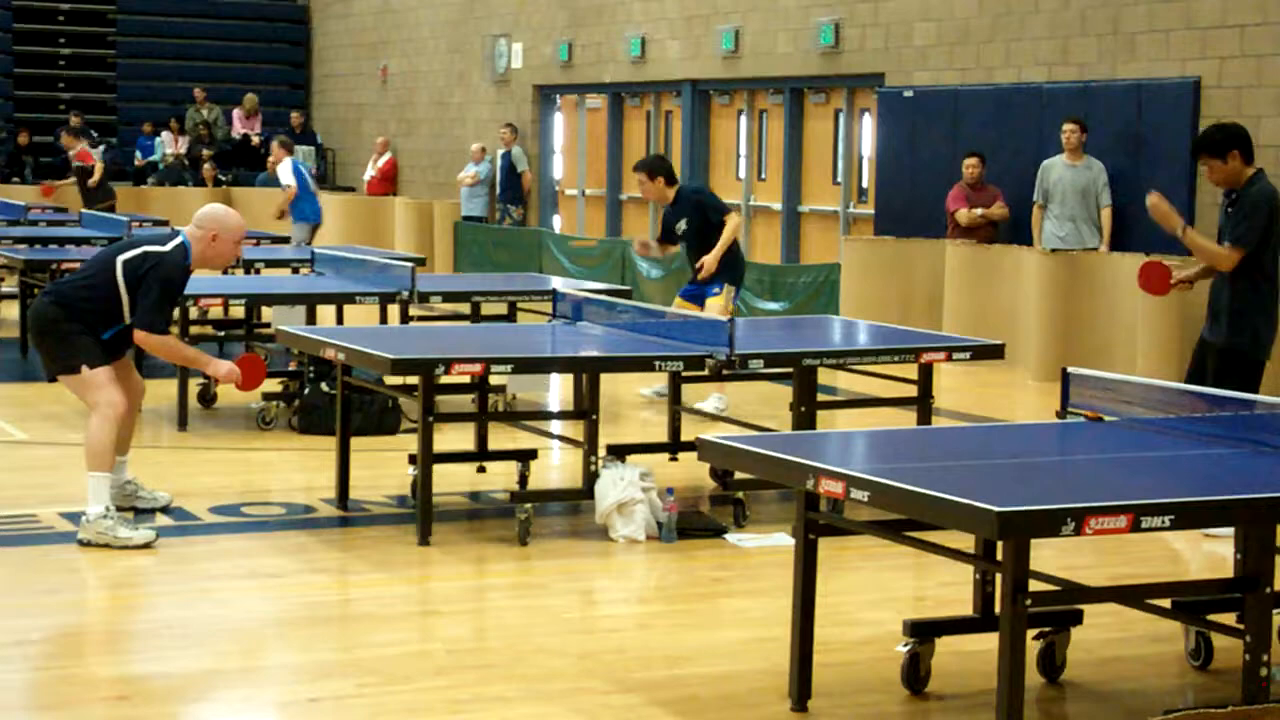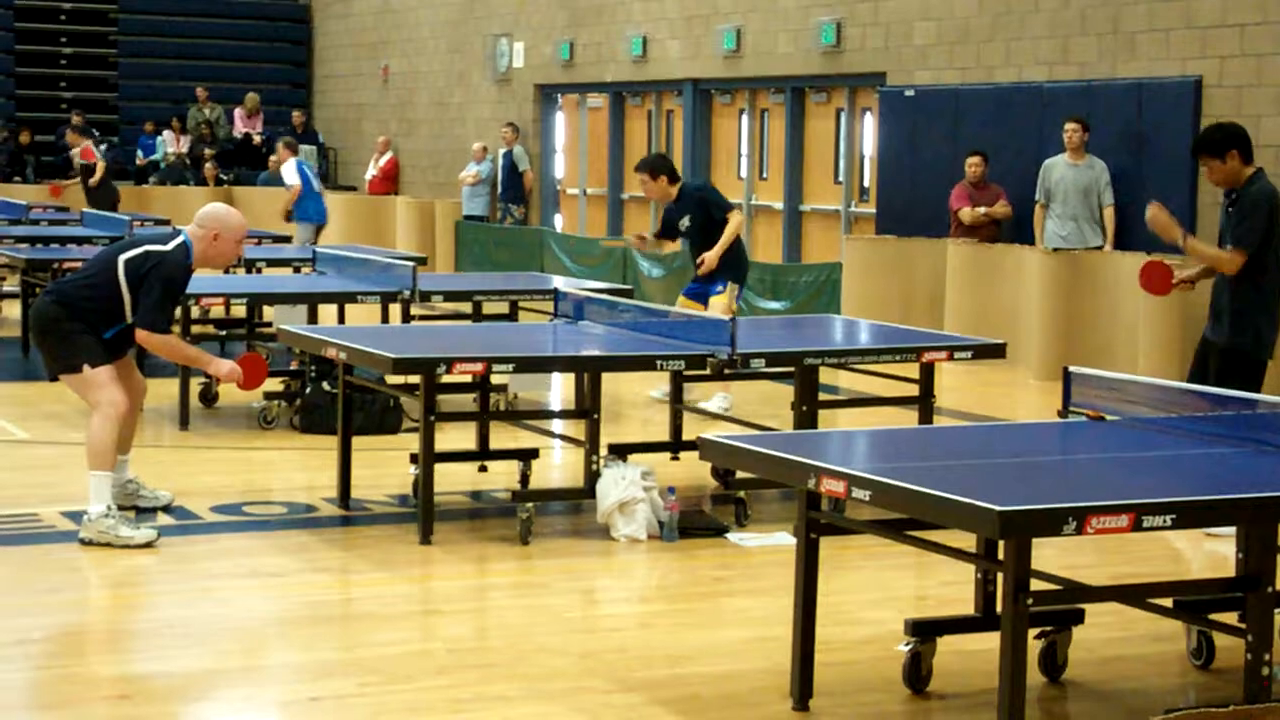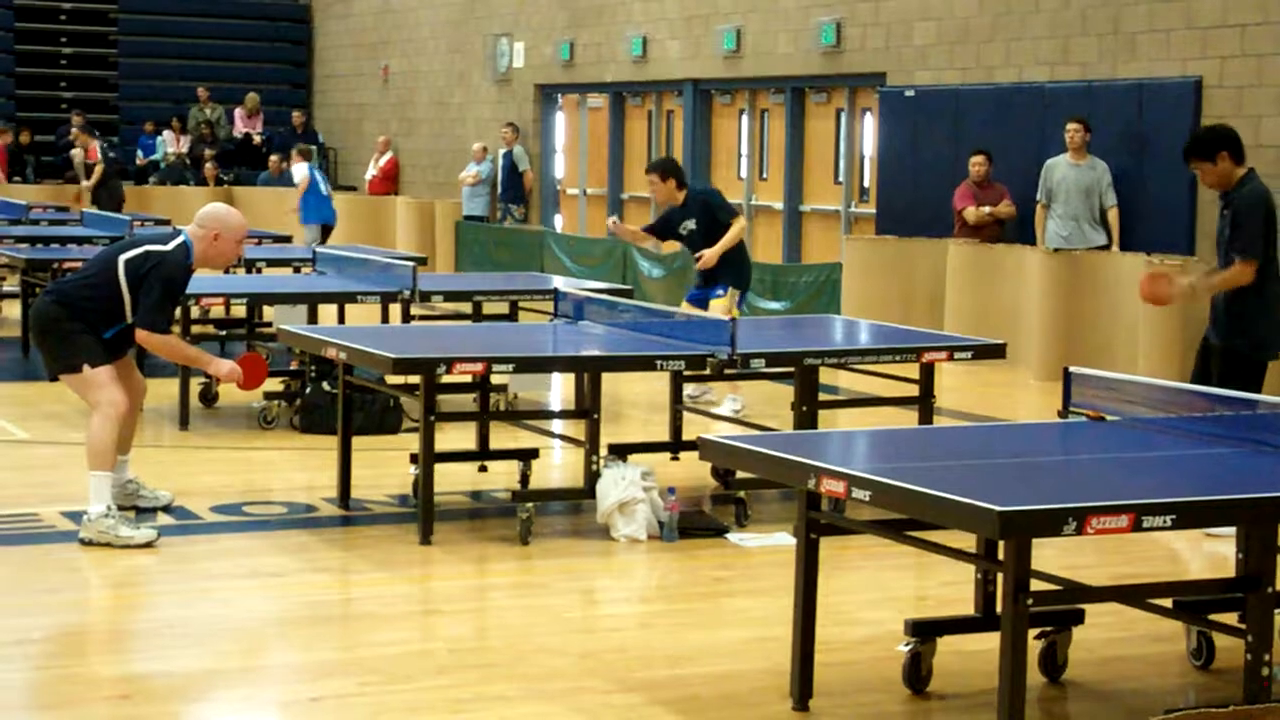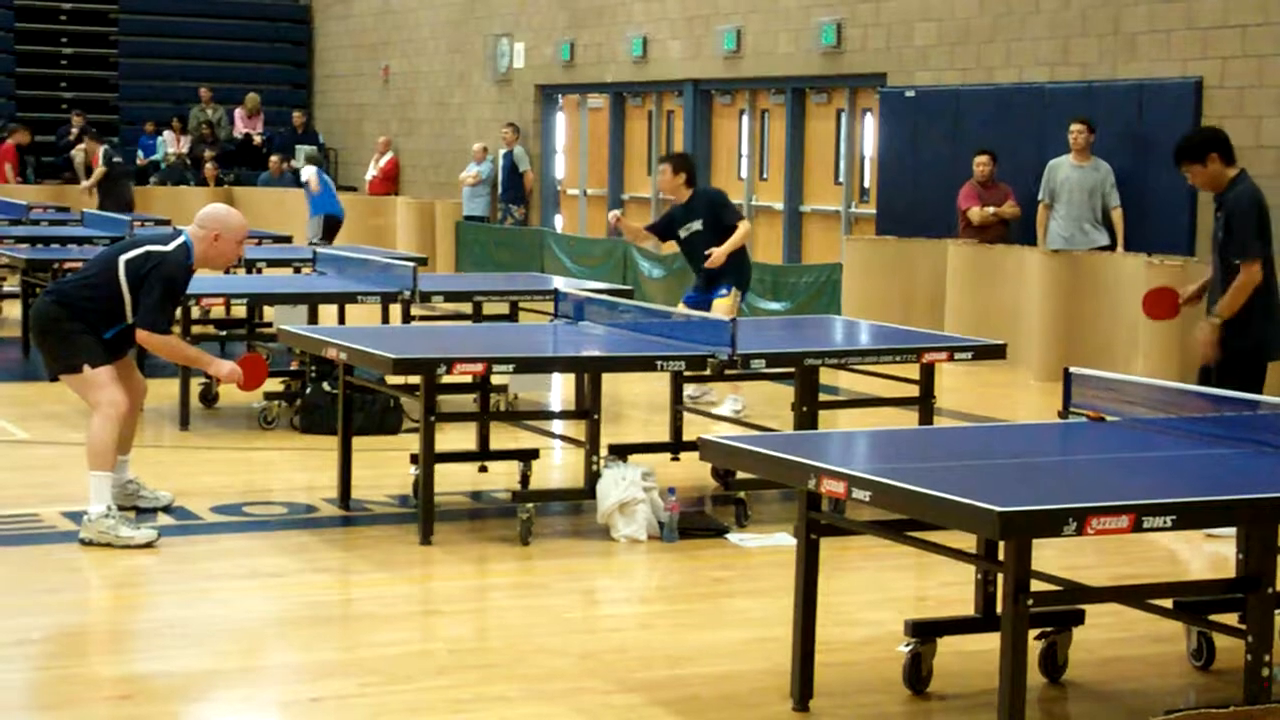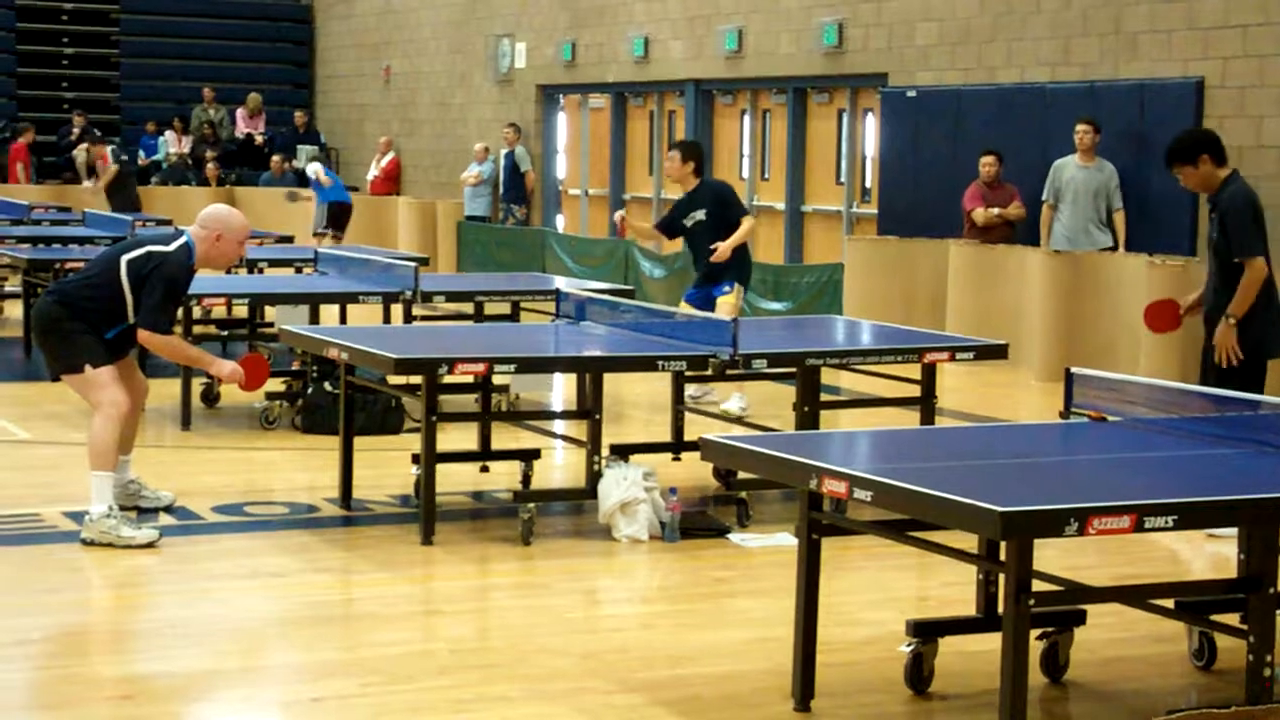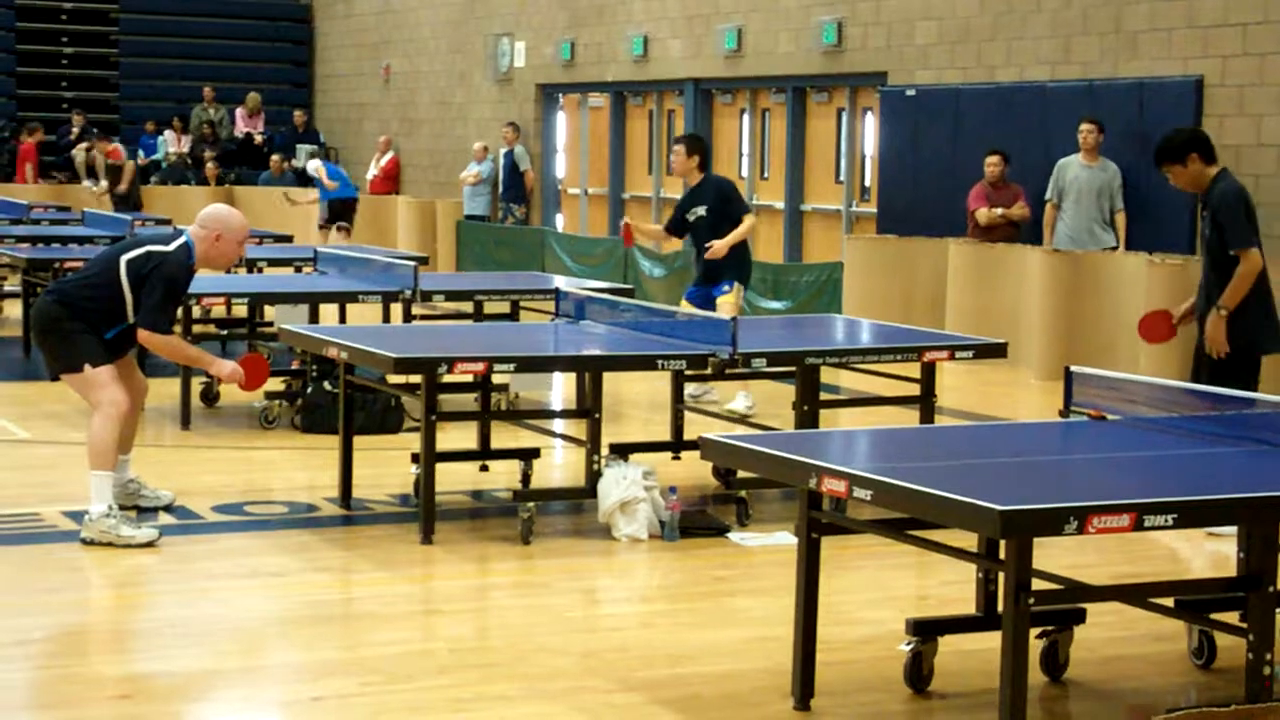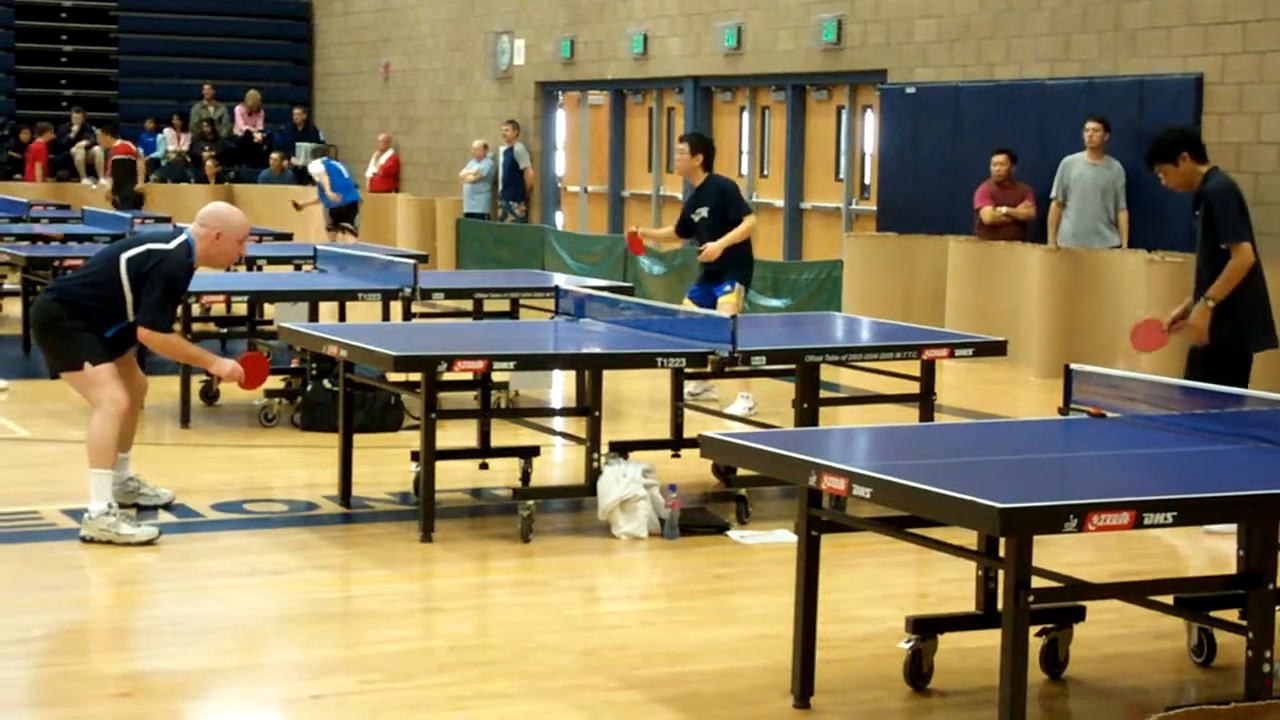
dt=0.1s
person 1, frame 1
right shoulder: (1236, 194)
left elbow: (1230, 258)
left wrist: (1177, 225)
right wrist: (1195, 273)
left hip: (1244, 330)
right hip: (1220, 324)
person 1, frame 2
right shoulder: (1236, 193)
left elbow: (1234, 262)
left wrist: (1177, 236)
right wrist: (1197, 272)
left hip: (1246, 329)
right hip: (1222, 323)
person 1, frame 3
right shoulder: (1234, 196)
left elbow: (1245, 272)
left wrist: (1194, 286)
right wrist: (1199, 281)
left hip: (1246, 331)
right hip: (1225, 327)
person 1, frame 4
left shoulder: (1243, 200)
right shoulder: (1228, 197)
left wrist: (1213, 320)
right wrist: (1202, 287)
left hip: (1246, 332)
right hip: (1228, 329)
person 1, frame 5
left shoulder: (1236, 199)
right shoulder: (1222, 199)
left wrist: (1229, 322)
right wrist: (1201, 298)
left hip: (1244, 334)
right hip: (1227, 328)
person 1, frame 6
left shoulder: (1227, 195)
right shoulder: (1214, 196)
left wrist: (1219, 313)
right wrist: (1195, 305)
left hip: (1238, 329)
right hip: (1222, 324)
person 1, frame 7
left shoulder: (1219, 191)
right shoulder: (1207, 195)
left elbow: (1243, 257)
left wrist: (1206, 307)
right wrist: (1189, 308)
left hip: (1233, 324)
right hip: (1219, 323)
person 2, frame 1
left shoulder: (173, 254)
right shoulder: (167, 264)
left elbow: (146, 328)
right elbow: (147, 336)
right wrist: (208, 364)
left hip: (84, 321)
right hip: (59, 320)
left knee: (131, 393)
right knee: (110, 404)
left ankle: (119, 486)
right ankle: (97, 517)
person 2, frame 2
left shoulder: (174, 253)
right shoulder: (169, 264)
left elbow: (147, 327)
right elbow: (149, 335)
right wrist: (209, 363)
left hip: (85, 321)
right hip: (60, 320)
left knee: (133, 392)
right knee: (112, 404)
left ankle: (120, 484)
right ankle: (99, 516)
person 2, frame 3
left shoulder: (174, 253)
right shoulder: (169, 263)
left elbow: (147, 328)
right elbow: (148, 335)
right wrist: (209, 363)
left hip: (84, 320)
right hip: (59, 320)
left knee: (133, 392)
right knee: (111, 404)
left ankle: (120, 485)
right ankle: (98, 516)
person 2, frame 4
left shoulder: (175, 253)
right shoulder: (170, 264)
left elbow: (148, 328)
right elbow: (149, 336)
right wrist: (210, 364)
left hip: (85, 321)
right hip: (60, 320)
left knee: (133, 392)
right knee: (112, 405)
left ankle: (121, 485)
right ankle: (99, 516)
person 2, frame 5
left shoulder: (177, 253)
right shoulder: (171, 264)
left elbow: (149, 328)
right elbow: (151, 335)
right wrist: (212, 364)
left hip: (87, 320)
right hip: (62, 320)
left knee: (134, 392)
right knee: (113, 404)
left ankle: (122, 485)
right ankle: (100, 516)
person 2, frame 6
left shoulder: (176, 253)
right shoulder: (171, 264)
left elbow: (148, 328)
right elbow: (151, 335)
right wrist: (212, 364)
left hip: (86, 320)
right hip: (61, 319)
left knee: (134, 390)
right knee: (113, 403)
left ankle: (121, 484)
right ankle: (100, 516)
person 2, frame 7
left shoulder: (176, 251)
right shoulder: (171, 262)
left elbow: (148, 326)
right elbow: (151, 334)
right wrist: (212, 362)
left hip: (86, 318)
right hip: (61, 317)
left knee: (134, 390)
right knee: (112, 401)
left ankle: (121, 483)
right ankle: (100, 514)
person 3, frame 1
left shoulder: (697, 195)
right shoulder: (670, 213)
left elbow: (734, 219)
right elbow: (666, 247)
left wrist: (715, 255)
right wrist: (648, 248)
left hip: (725, 271)
right hip: (702, 275)
left ankle: (719, 397)
person 3, frame 2
left shoulder: (700, 192)
right shoulder: (671, 211)
left elbow: (736, 217)
right elbow: (660, 241)
left wrist: (715, 251)
right wrist: (643, 242)
left hip: (728, 269)
right hip: (705, 273)
left ankle: (723, 396)
person 3, frame 3
left shoulder: (706, 197)
right shoulder: (673, 216)
left elbow: (740, 223)
right elbow: (641, 236)
left wrist: (717, 250)
right wrist: (619, 227)
left hip: (732, 276)
right hip: (707, 279)
left ankle: (734, 399)
right ankle: (701, 387)
person 3, frame 4
left shoulder: (712, 198)
right shoulder: (675, 216)
left elbow: (745, 227)
right elbow: (642, 236)
left wrist: (724, 250)
right wrist: (621, 222)
left hip: (731, 277)
right hip: (705, 281)
left ankle: (735, 399)
right ankle: (700, 388)
person 3, frame 5
left shoulder: (718, 190)
right shoulder: (681, 206)
left elbow: (748, 221)
right elbow: (655, 233)
left wrist: (729, 244)
right wrist: (628, 222)
left hip: (731, 273)
right hip: (705, 277)
left ankle: (738, 397)
right ankle: (702, 388)
person 3, frame 6
left shoulder: (721, 187)
right shoulder: (687, 202)
left elbow: (750, 220)
right elbow: (665, 234)
left wrist: (726, 242)
right wrist: (635, 227)
left hip: (732, 272)
right hip: (706, 275)
left ankle: (744, 396)
right ankle: (702, 387)
person 3, frame 7
left shoulder: (723, 187)
right shoulder: (693, 199)
left elbow: (750, 222)
right elbow: (678, 233)
left wrist: (721, 244)
right wrist: (646, 234)
left hip: (733, 271)
right hip: (709, 274)
left ankle: (745, 398)
right ankle: (702, 385)
